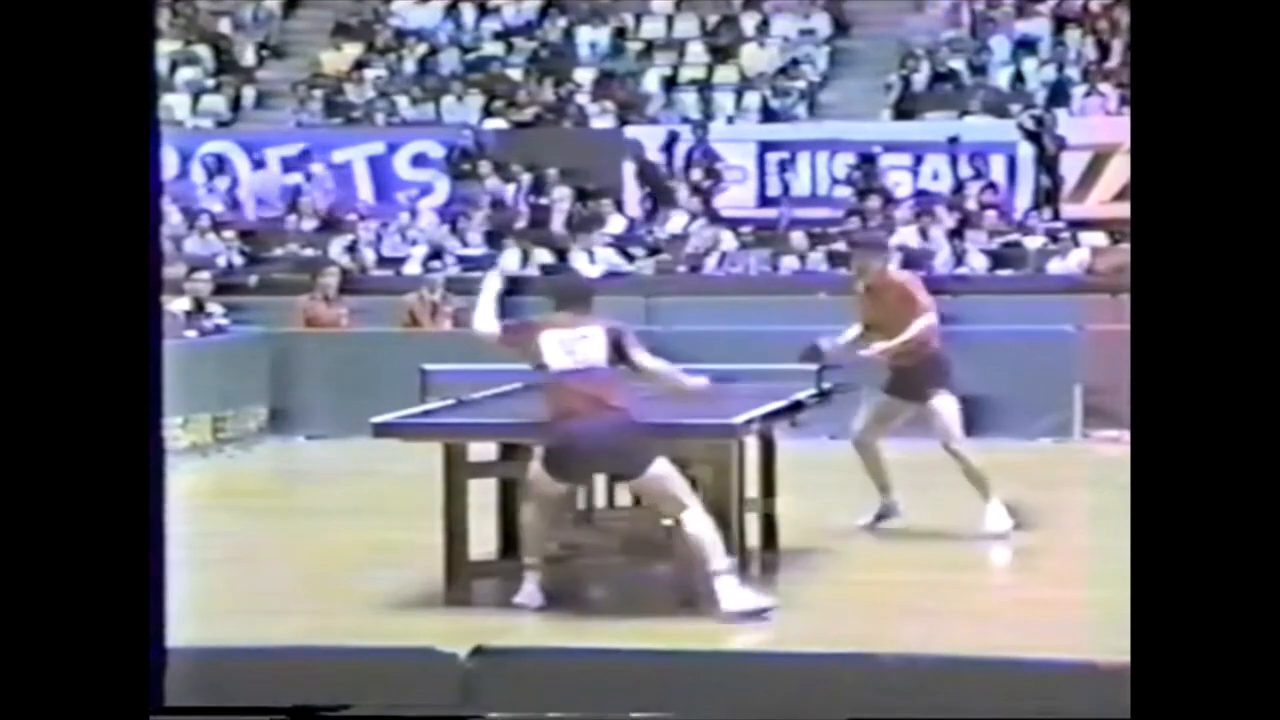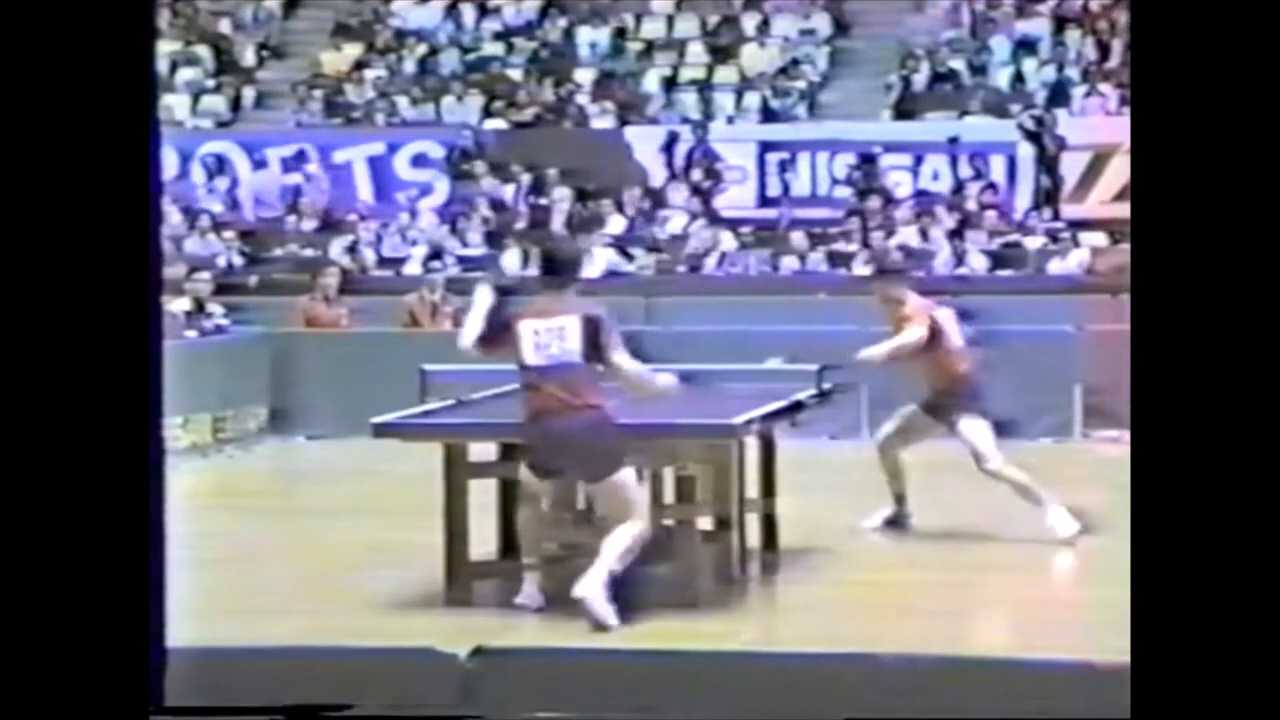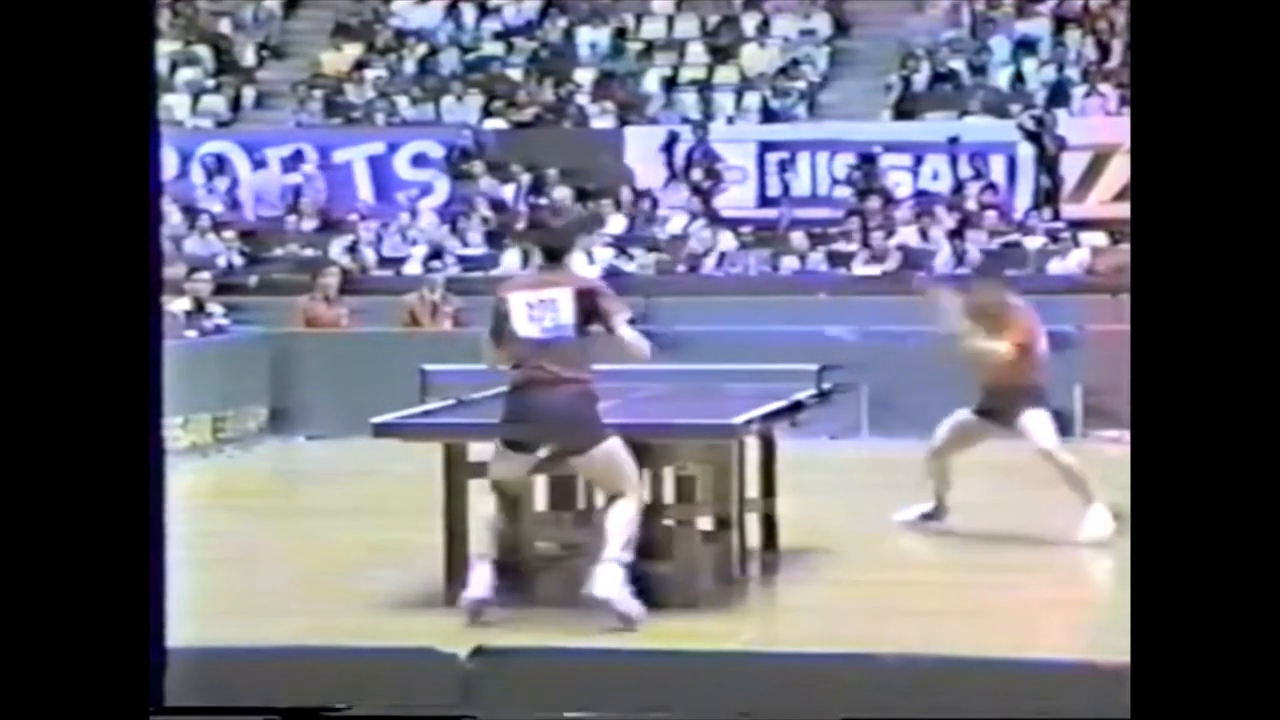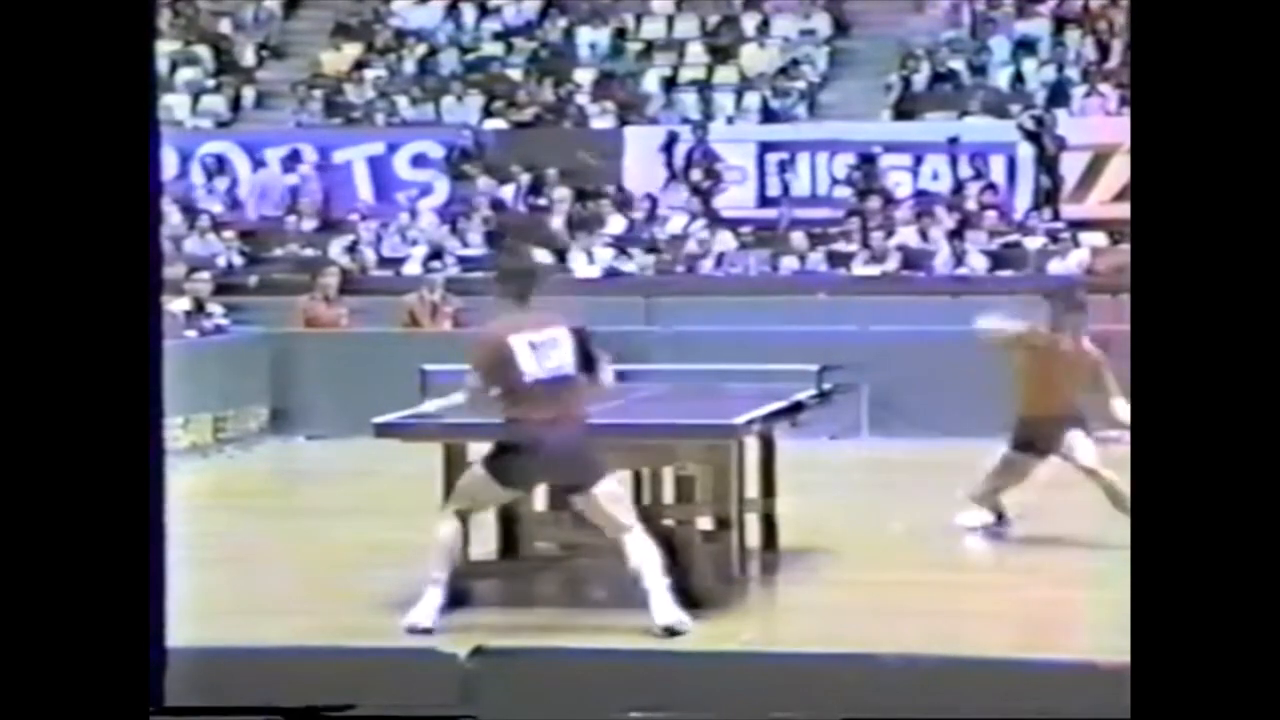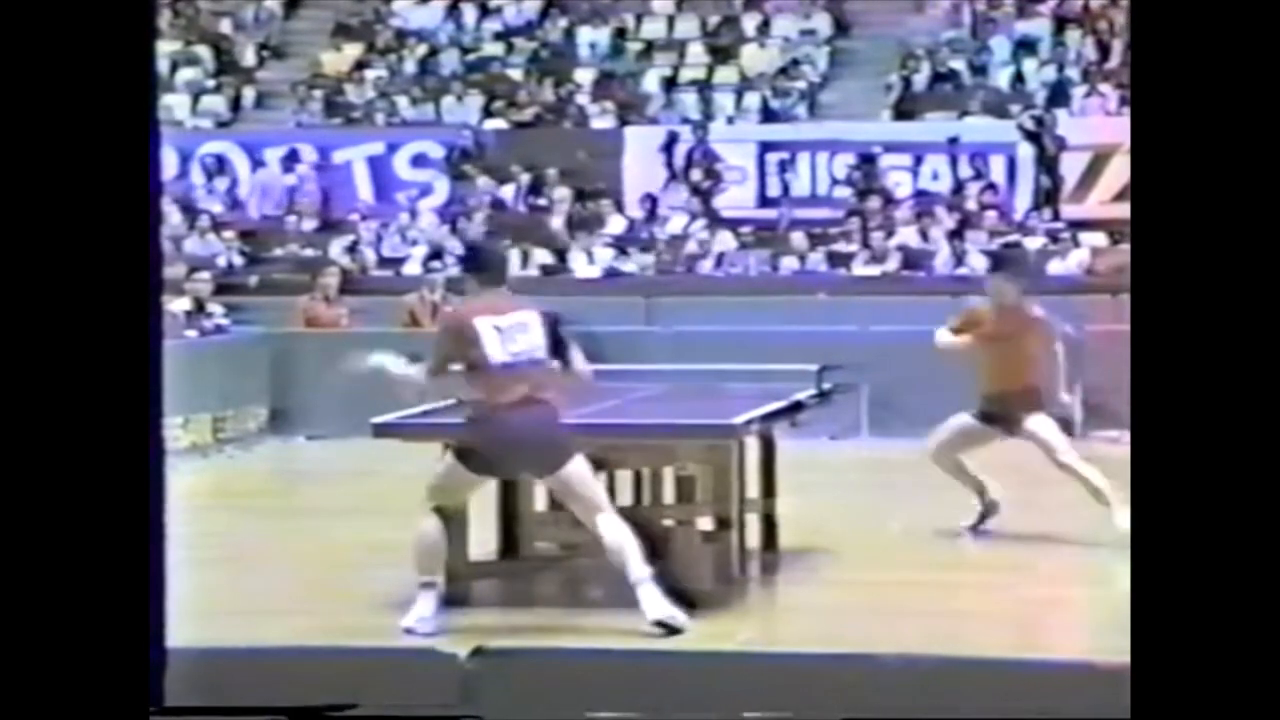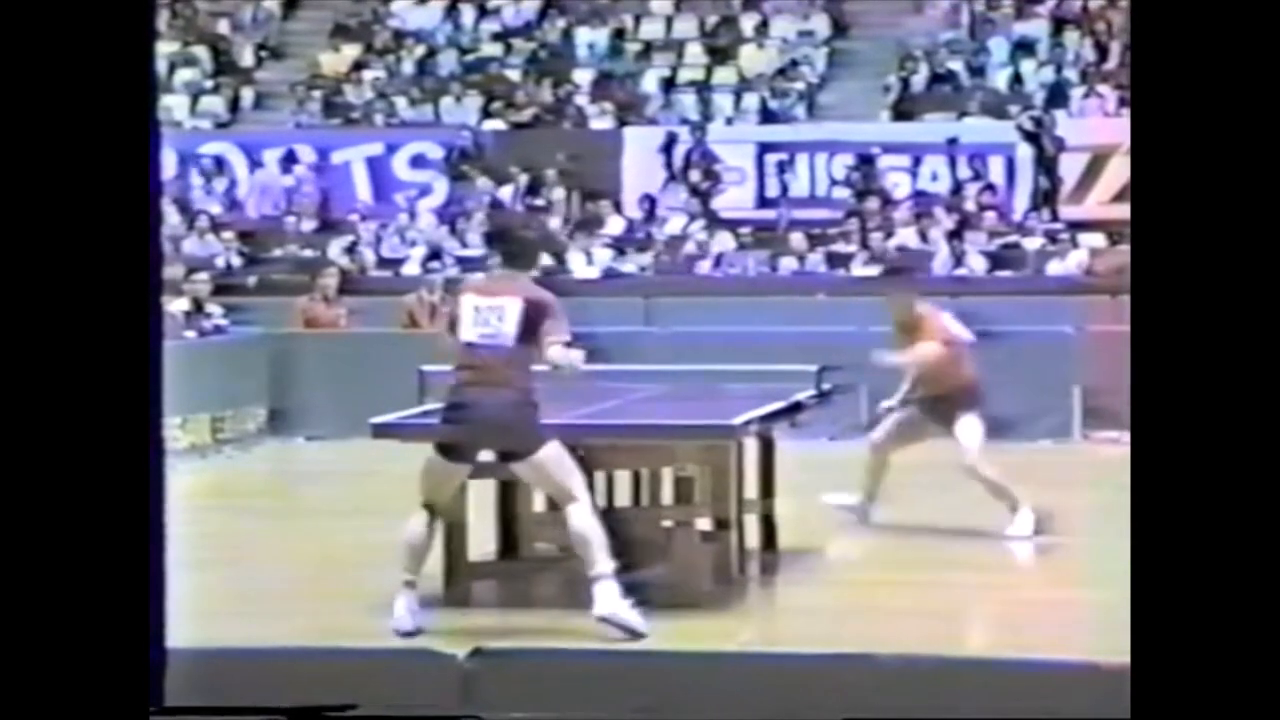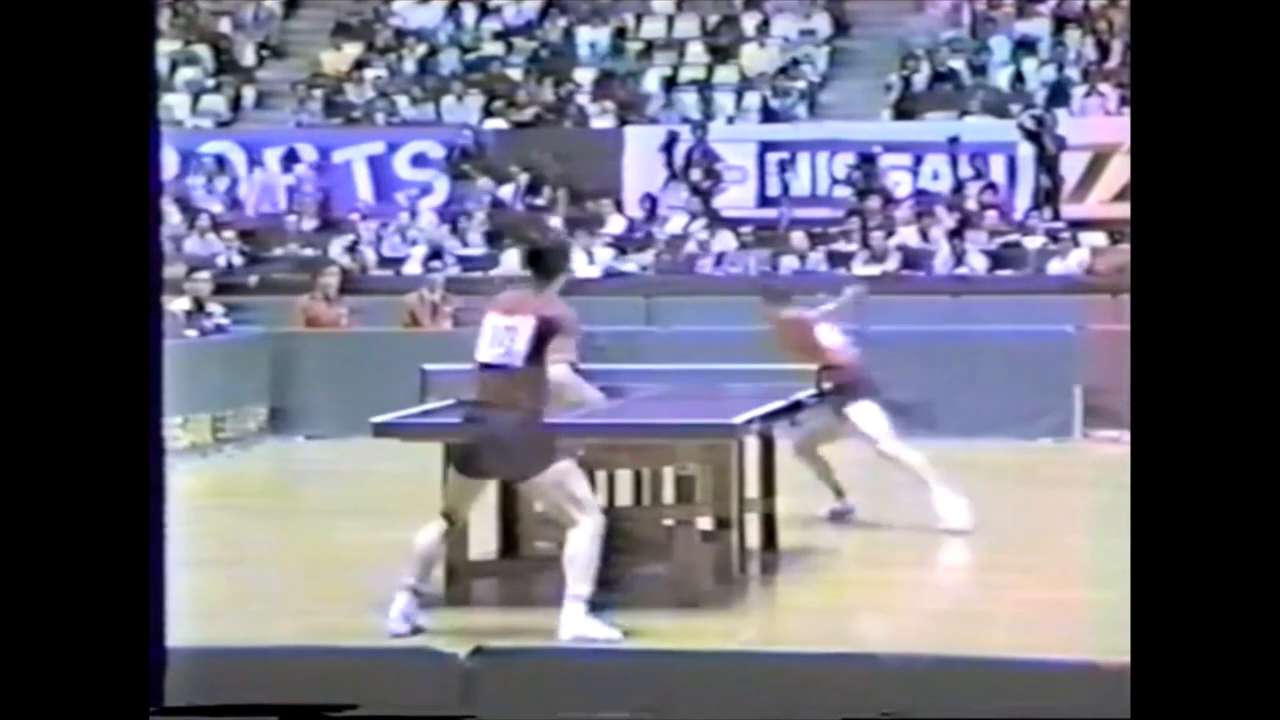
dt=0.2s
person 1, frame 1
left shoulder: (537, 331)
right shoulder: (609, 331)
left elbow: (484, 327)
right elbow: (649, 365)
left wrist: (489, 286)
right wrist: (695, 383)
left hip: (566, 439)
right hip: (619, 433)
left knee: (537, 493)
right knee: (688, 507)
left ankle: (531, 585)
right ankle: (727, 586)
person 1, frame 2
left shoulder: (514, 318)
right shoulder: (590, 315)
left elbow: (467, 344)
right elbow: (623, 366)
left wrist: (481, 302)
right wrist: (658, 382)
left hip: (542, 433)
right hip: (592, 429)
left knee: (534, 494)
right knee: (637, 520)
left ankle: (530, 585)
right ankle: (595, 582)
person 1, frame 3
left shoulder: (509, 291)
right shoulder: (589, 287)
left elbow: (496, 357)
right elbow: (629, 341)
right wrist: (644, 348)
left hip: (524, 408)
right hip: (575, 405)
left knee: (500, 491)
right knee: (629, 493)
left ankle: (481, 579)
right ankle: (609, 575)
person 1, frame 4
left shoulder: (491, 335)
right shoulder: (569, 327)
left elbow: (477, 397)
right elbow: (605, 381)
left wrist: (447, 403)
left hip: (521, 445)
right hip: (574, 445)
left knee: (456, 510)
right knee: (629, 528)
left ankle: (430, 604)
right ankle: (663, 605)
person 1, frame 5
left shoulder: (458, 315)
right shoulder: (540, 314)
left elbow: (429, 376)
right elbow: (581, 371)
left wrist: (395, 367)
left hip: (489, 429)
right hip: (543, 429)
left knee: (437, 507)
right knee: (602, 513)
left ankle: (425, 608)
right ankle: (650, 597)
person 1, frame 6
left shoulder: (468, 289)
right shoulder: (540, 299)
right elbow: (558, 358)
right wrist: (577, 358)
left hip: (462, 409)
right hip: (512, 410)
left knee: (430, 506)
right knee: (577, 499)
left ankle: (406, 604)
right ankle: (607, 595)
person 1, frame 7
left shoulder: (497, 306)
right shoulder: (557, 314)
left hip: (476, 429)
right hip: (523, 432)
left knee: (447, 518)
right knee: (587, 517)
left ankle: (404, 606)
right ankle: (576, 615)
person 2, frame 1
left shoulder: (904, 283)
right shoulder: (863, 290)
left elbow: (930, 320)
left wrist: (891, 345)
right wrist: (839, 341)
left hip: (929, 370)
right hip: (902, 373)
left knee: (953, 445)
right knee: (861, 437)
left ankle: (993, 505)
right ankle: (888, 503)
person 2, frame 2
left shoulder: (914, 310)
right shoulder: (916, 309)
left elbow: (917, 336)
left wrist: (880, 351)
left hip: (962, 395)
right hip: (940, 395)
left knee: (991, 465)
right knee: (885, 444)
left ankle: (1054, 511)
right ankle: (900, 511)
person 2, frame 3
left shoulder: (1017, 314)
right shoulder: (979, 309)
left elbow: (1001, 354)
left wrist: (969, 339)
left hip: (1025, 397)
right hip: (992, 398)
left knee: (1049, 449)
right knee: (936, 453)
left ankle: (1095, 511)
right ankle: (938, 505)
person 2, frame 4
left shoulder: (1089, 355)
right shoulder: (1031, 339)
left elbow: (1114, 397)
right elbow: (984, 326)
left wrist: (1120, 408)
left hip: (1066, 426)
right hip: (1028, 431)
left knee: (1090, 466)
right knee: (981, 496)
right ankle: (998, 516)
person 2, frame 5
left shoulder: (1037, 320)
right shoulder: (976, 316)
left elbow: (1054, 349)
right elbow: (940, 337)
left wrist: (1061, 389)
right wrist: (959, 341)
left hip: (1028, 403)
right hip: (993, 407)
left knee: (1064, 458)
right knee: (938, 451)
left ankle: (1119, 511)
right ankle: (986, 500)
person 2, frame 6
left shoulder: (931, 320)
right shoulder: (905, 325)
left elbow: (928, 357)
left wrist: (890, 359)
right wrist: (899, 398)
left hip: (960, 398)
right hip: (932, 400)
left knee: (971, 463)
right knee: (878, 443)
left ankle: (1022, 511)
right ankle: (866, 502)
person 2, frame 7
left shoulder: (787, 321)
left hip: (848, 386)
right hip: (839, 390)
left knee: (883, 445)
right knee: (802, 445)
left ankle: (946, 496)
right ankle: (842, 502)
